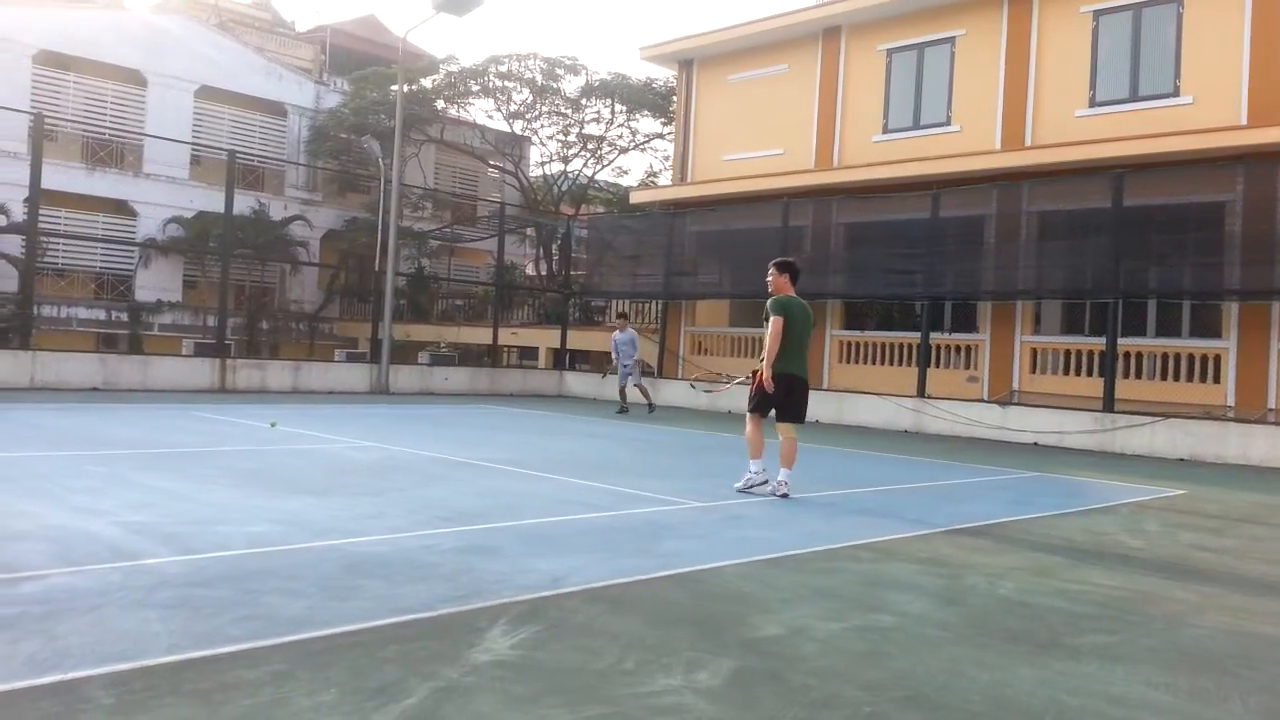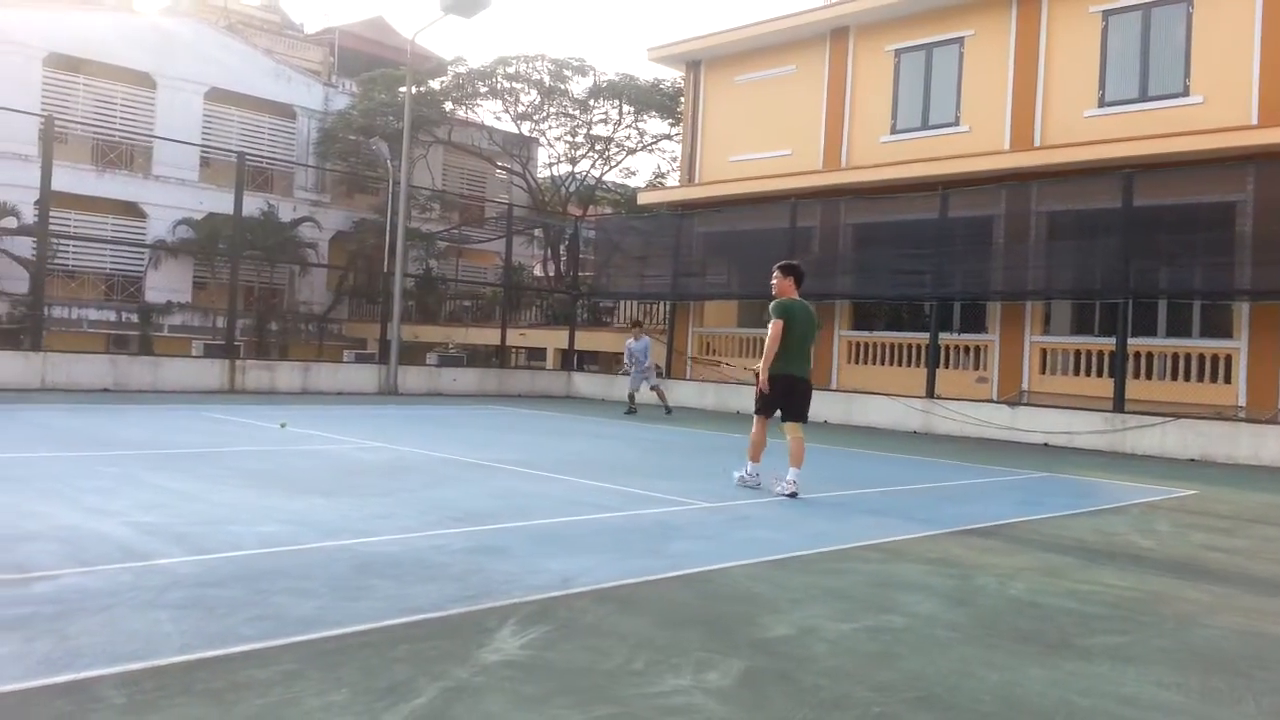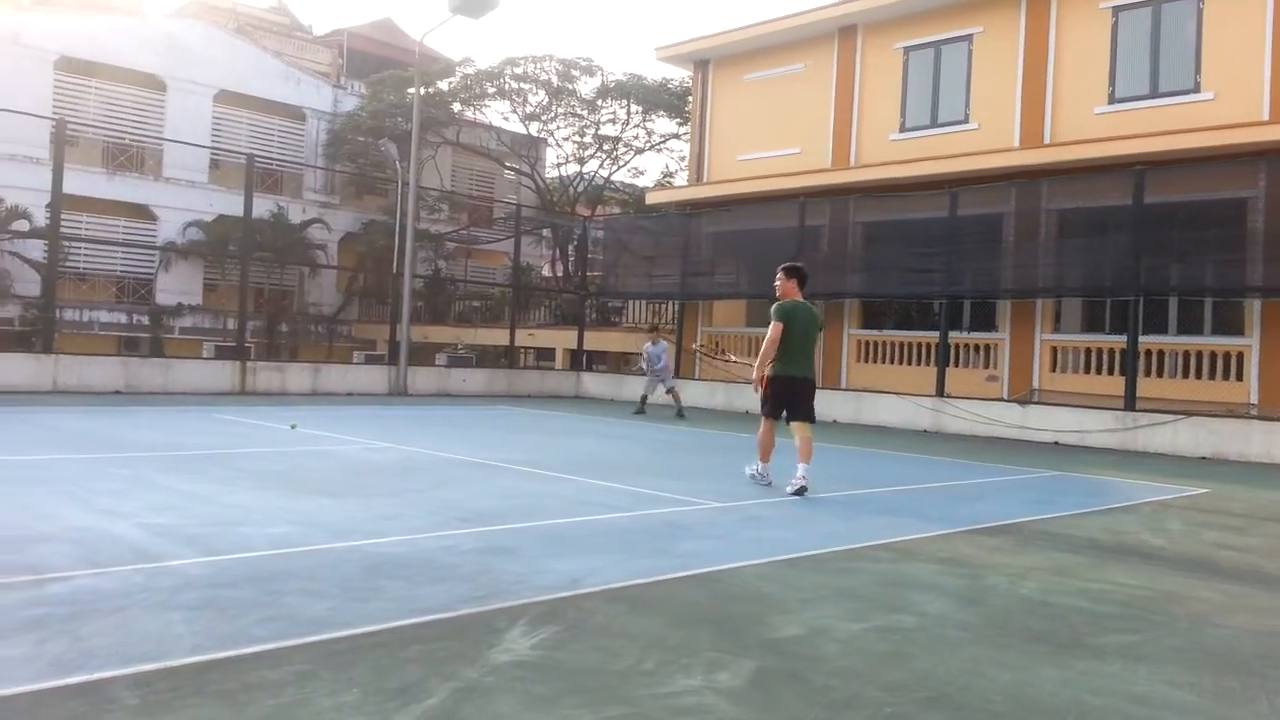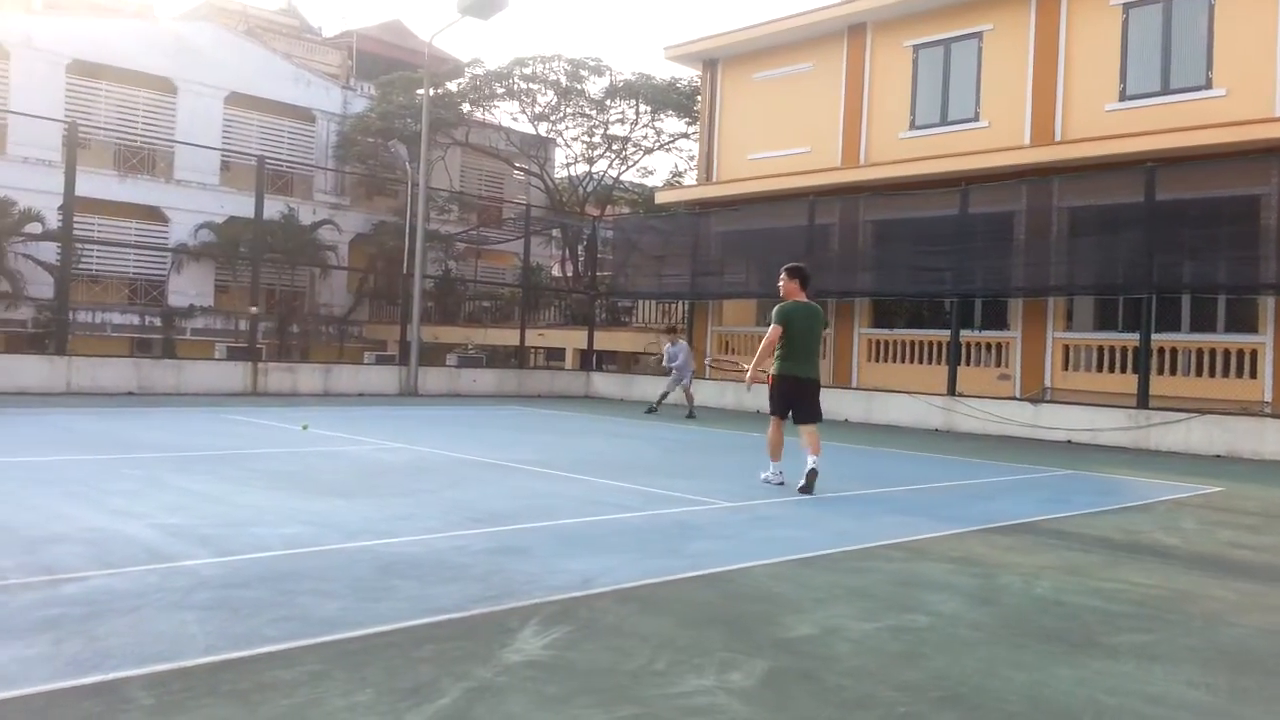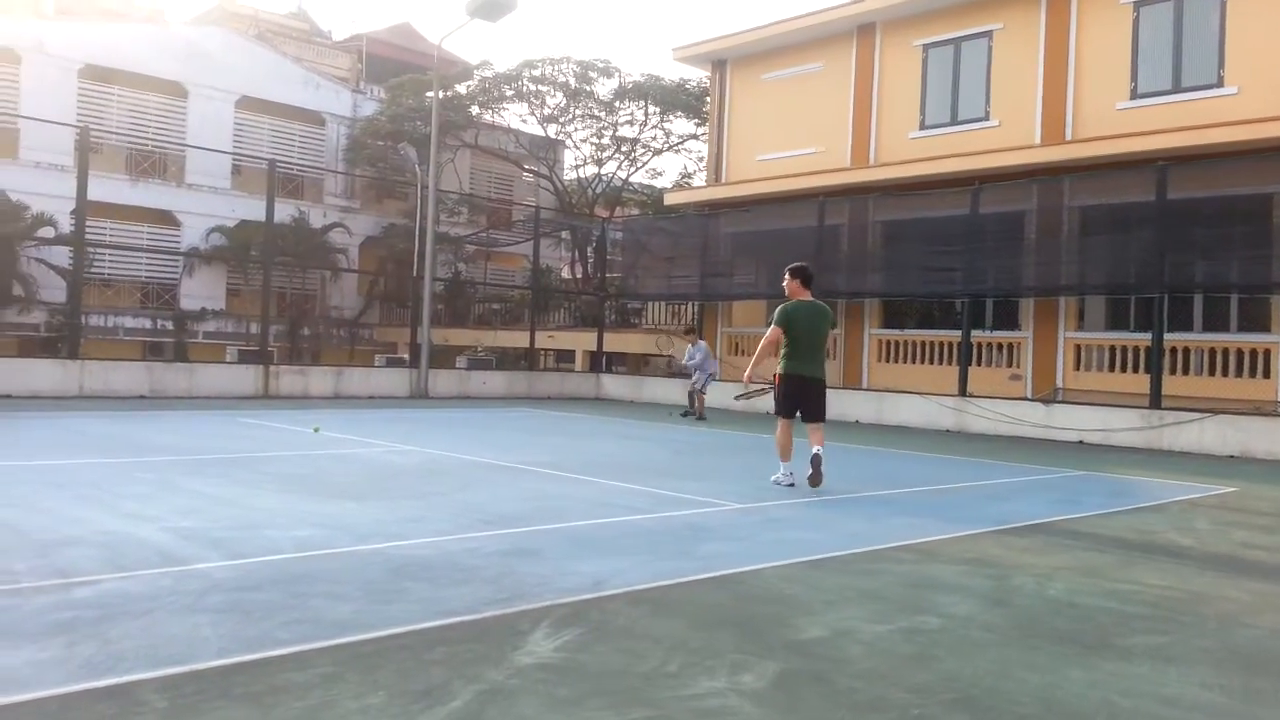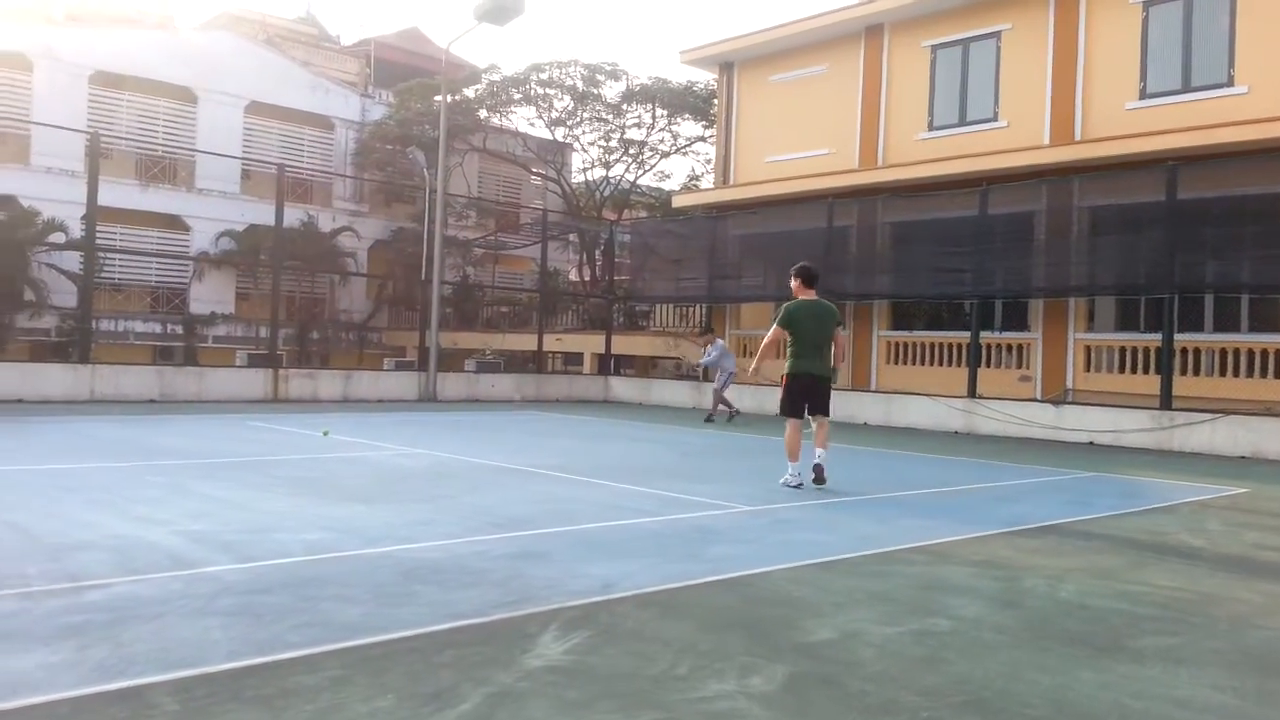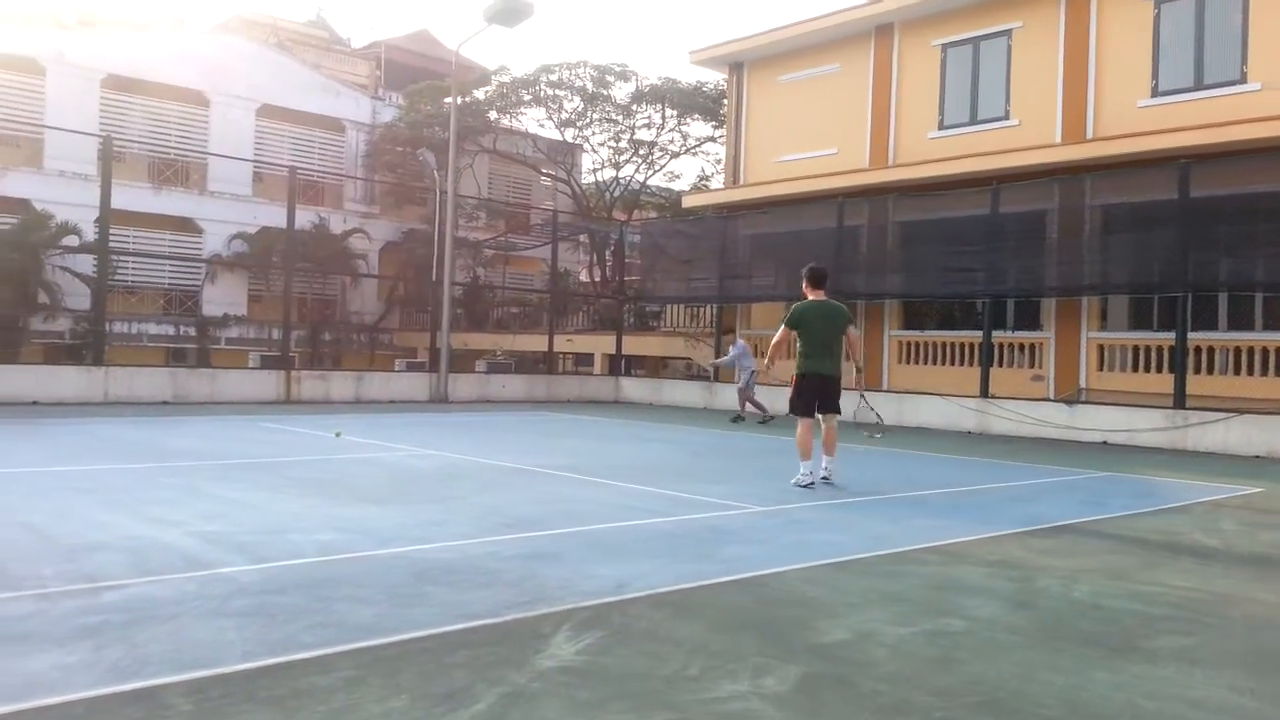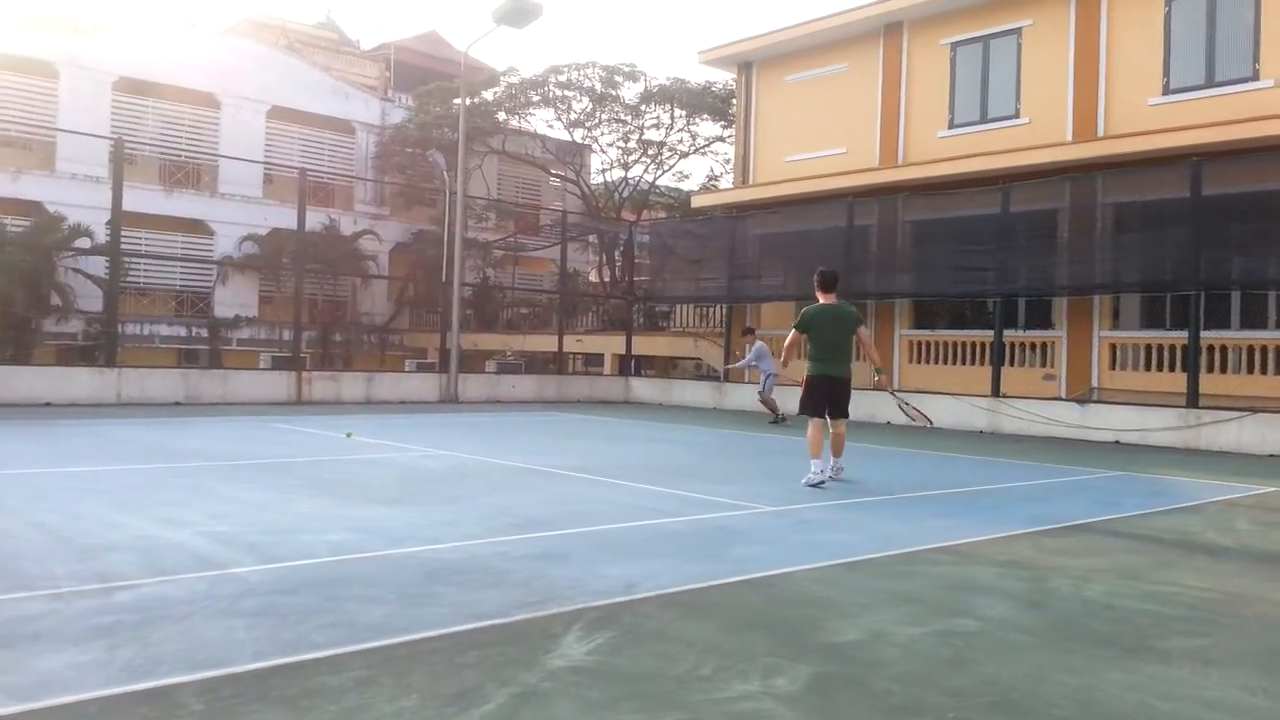
dt=0.1s
person 1, frame 1
left shoulder: (776, 303)
right shoulder: (806, 309)
left elbow: (775, 332)
left wrist: (767, 365)
left hip: (776, 373)
right hip: (800, 376)
left knee: (754, 419)
right knee: (787, 429)
left ankle: (756, 472)
right ankle: (782, 481)
person 1, frame 2
left shoulder: (779, 306)
right shoulder: (810, 312)
left elbow: (774, 336)
left wrist: (763, 367)
left hip: (777, 373)
right hip: (803, 377)
left knee: (760, 421)
right knee: (794, 429)
left ankle: (751, 472)
right ankle: (792, 480)
person 1, frame 3
left shoulder: (781, 308)
right shoulder: (814, 313)
left elbow: (772, 339)
left wrist: (758, 369)
left hip: (779, 374)
right hip: (806, 377)
left knee: (768, 422)
right knee: (801, 428)
left ankle: (762, 471)
right ankle: (801, 476)
person 1, frame 4
left shoulder: (783, 310)
right shoulder: (819, 313)
left elbow: (770, 340)
left wrist: (752, 369)
left hip: (783, 374)
right hip: (811, 377)
left knee: (777, 422)
right knee: (809, 427)
left ankle: (775, 472)
right ankle: (811, 465)
person 1, frame 5
left shoulder: (786, 310)
right shoulder: (826, 311)
left elbow: (770, 340)
left wrist: (751, 368)
left hip: (790, 373)
right hip: (817, 376)
left knee: (785, 423)
right knee: (815, 425)
left ankle: (785, 473)
right ankle: (817, 453)
person 1, frame 6
left shoulder: (791, 309)
right shoulder: (831, 310)
left elbow: (771, 340)
right elbow: (839, 344)
left wrist: (755, 364)
right wrist: (835, 368)
left hip: (797, 372)
right hip: (822, 373)
left knee: (793, 422)
right knee: (820, 420)
left ankle: (794, 473)
right ankle: (820, 458)
person 1, frame 7
left shoulder: (800, 309)
right shoulder: (841, 310)
left elbow: (779, 340)
right elbow: (854, 342)
left wrist: (769, 360)
right wrist: (858, 368)
left hip: (806, 372)
right hip: (832, 373)
left knee: (805, 421)
right knee: (829, 419)
left ankle: (806, 473)
right ankle: (827, 468)
person 1, frame 8
left shoulder: (808, 313)
right shoulder: (851, 313)
left elbow: (790, 343)
right elbow: (867, 343)
left wrist: (784, 359)
right wrist: (878, 370)
left hip: (816, 374)
right hip: (842, 376)
left knee: (815, 422)
right knee: (838, 423)
left ankle: (816, 470)
right ankle: (835, 466)
